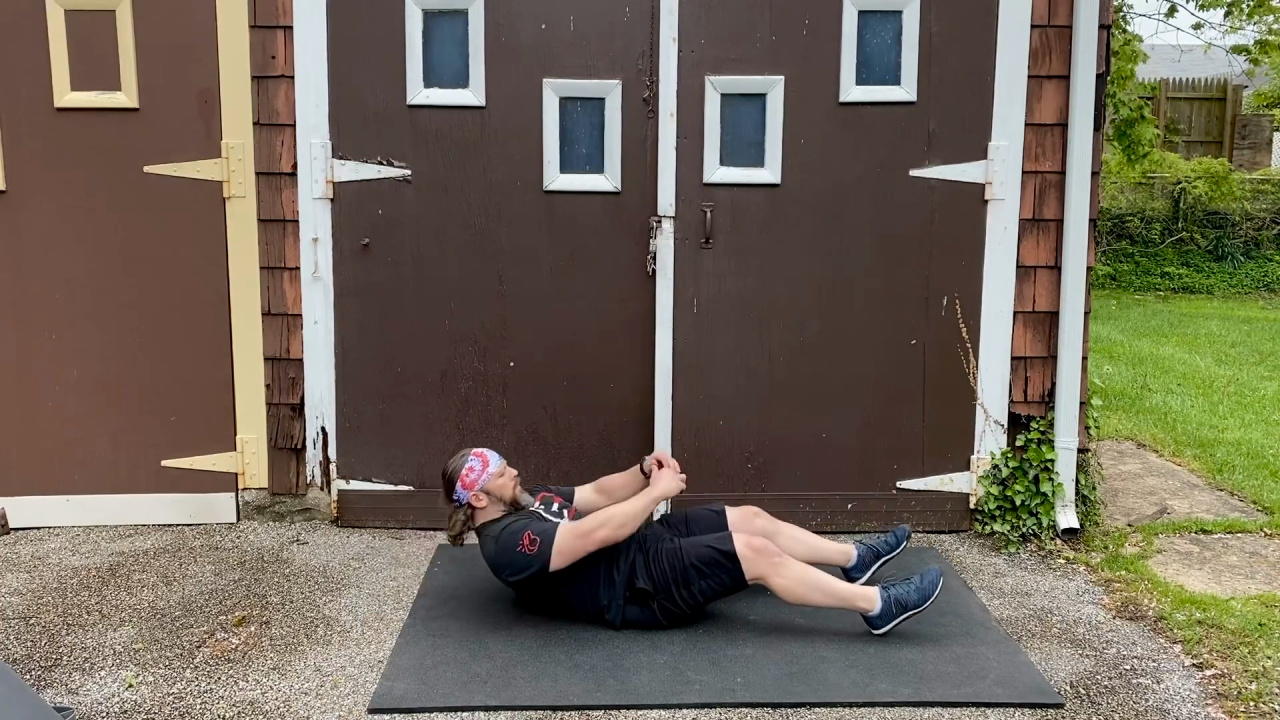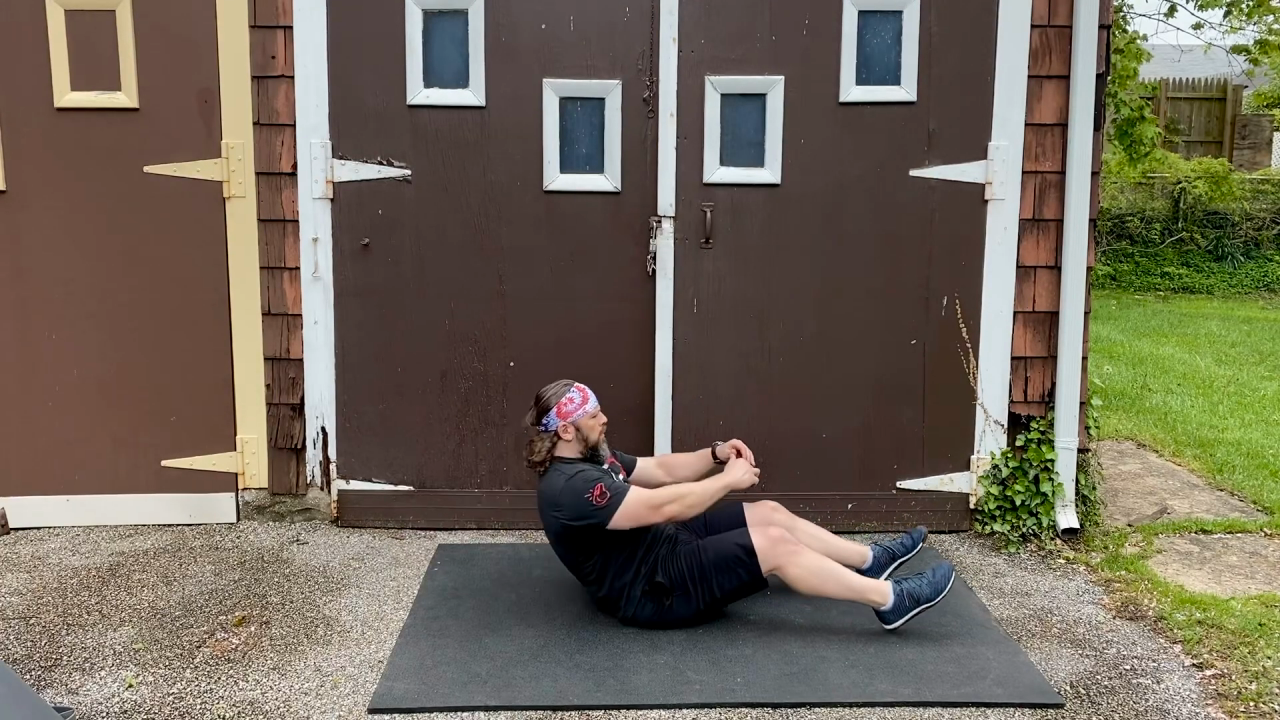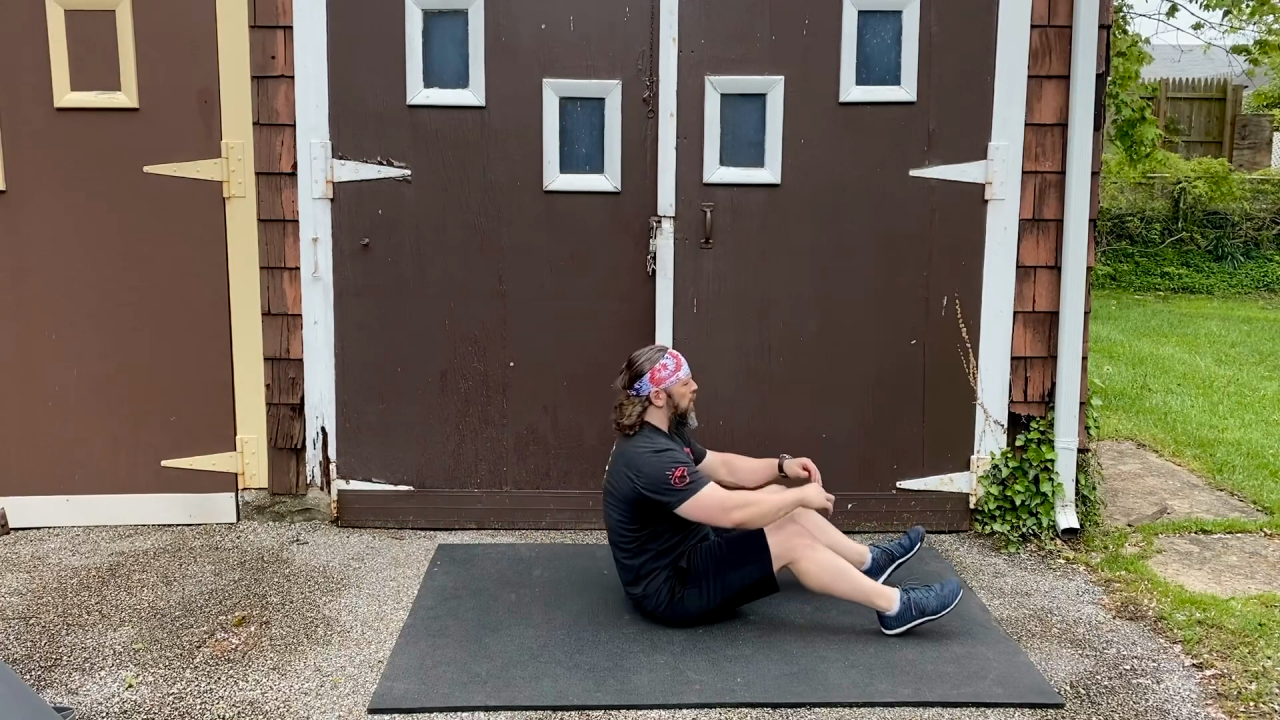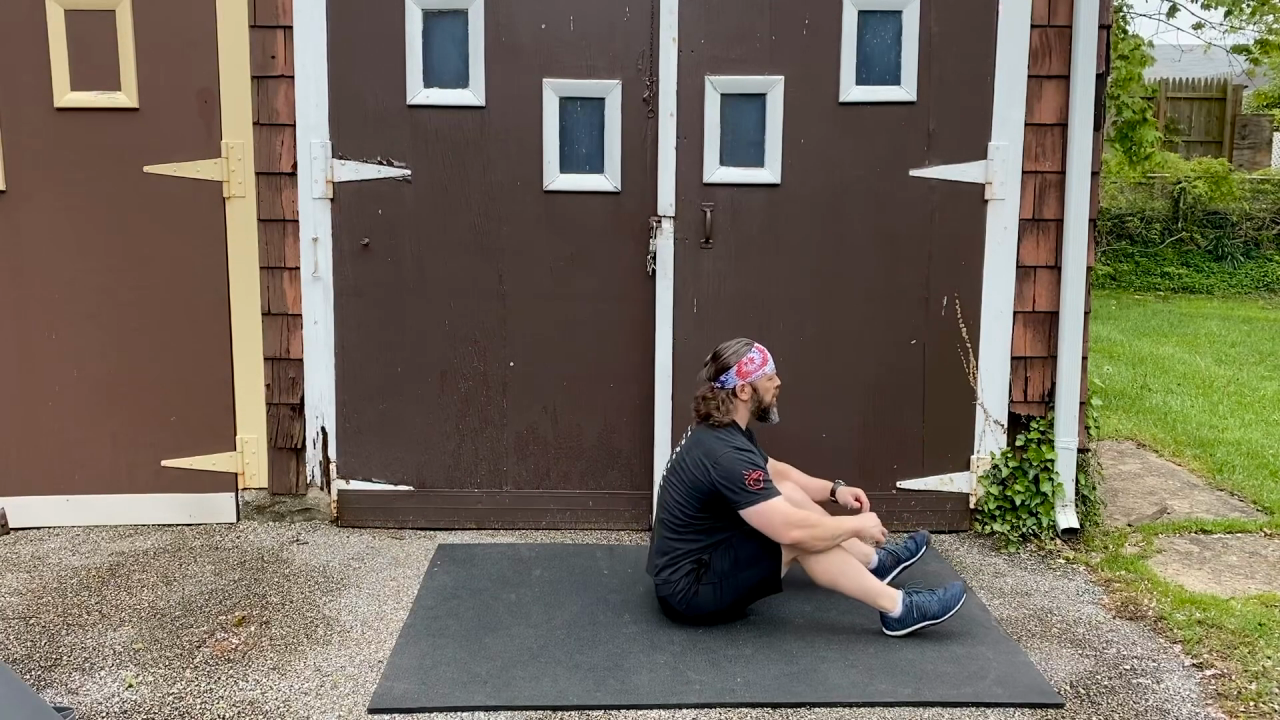
dt=0.4s
person 1, frame 1
left shoulder: (522, 506)
right shoulder: (508, 544)
left elbow: (602, 499)
right elbow: (599, 533)
left wrist: (643, 471)
right wrist: (656, 492)
left hip: (648, 544)
right hip: (642, 590)
left knee: (752, 518)
right knee: (759, 553)
left ankle: (854, 558)
right ankle: (876, 605)
person 1, frame 2
left shoulder: (590, 459)
right shoulder: (569, 488)
left elbow: (661, 470)
right elbow: (663, 506)
left wrist: (715, 454)
right wrist: (728, 479)
left hip: (666, 545)
right hip: (653, 591)
left knee: (769, 512)
right knee: (774, 542)
left ankle: (870, 560)
right ankle: (888, 600)
person 1, frame 3
left shoulder: (660, 435)
right shoulder: (649, 459)
left elbow: (722, 467)
right elbow: (731, 512)
left wrist: (782, 466)
right wrist: (800, 496)
left hip: (685, 556)
right hip: (672, 590)
left knee: (779, 498)
right knee: (790, 538)
left ankle: (869, 561)
right ankle: (894, 608)
person 1, frame 4
left shoulder: (722, 429)
right shoulder: (725, 455)
left elbow: (773, 473)
right elbow: (792, 531)
left wrist: (834, 489)
right wrist: (858, 525)
left hip: (702, 556)
right hip: (692, 587)
left knee: (787, 493)
right knee: (801, 535)
left ankle: (873, 562)
right ankle: (897, 609)
